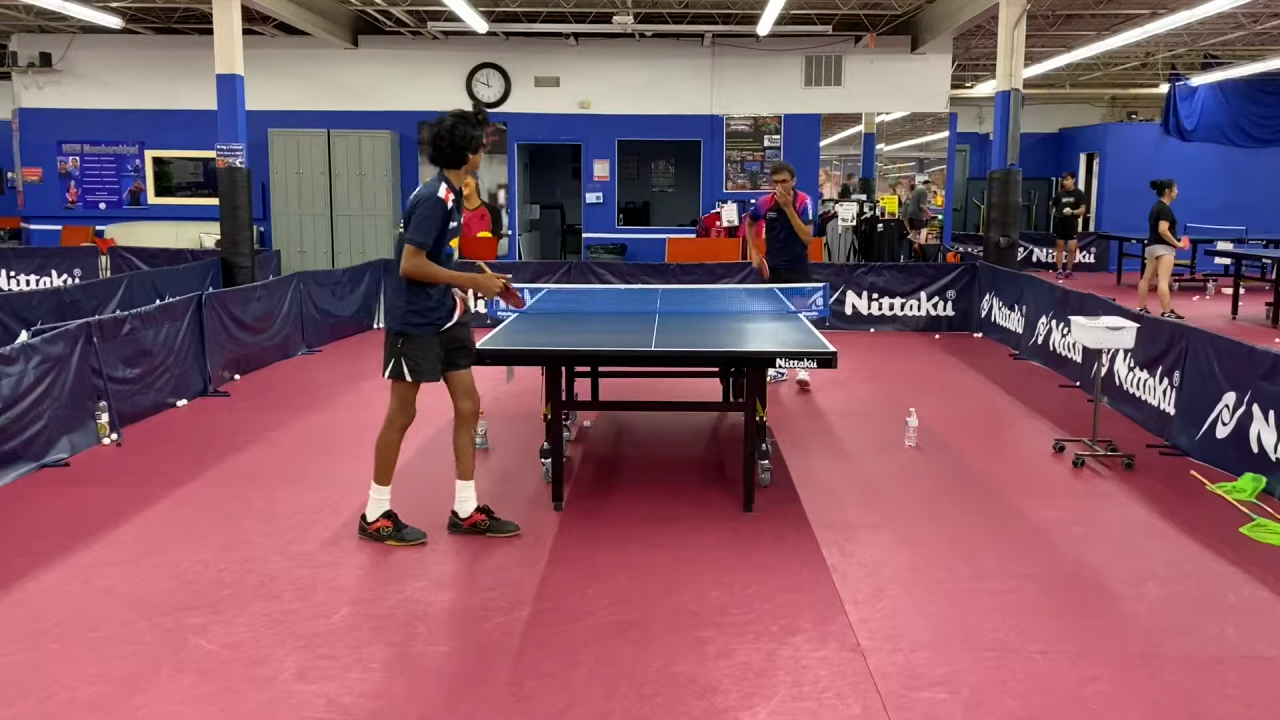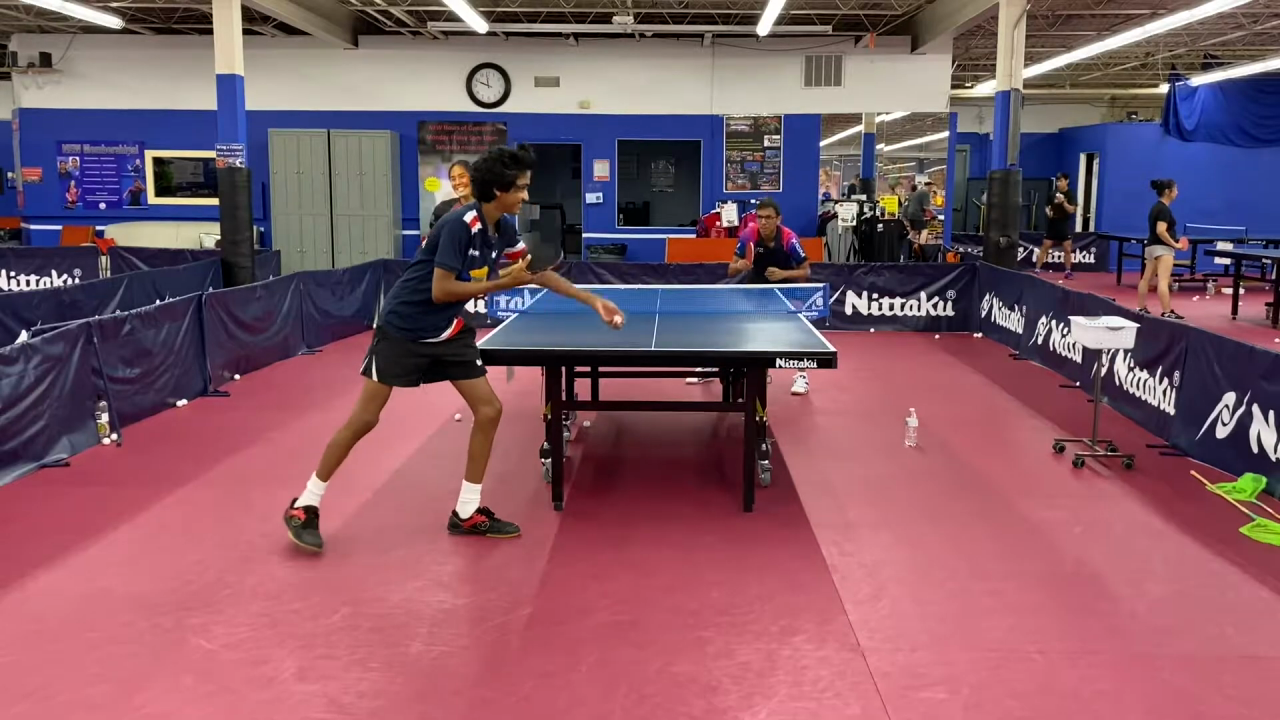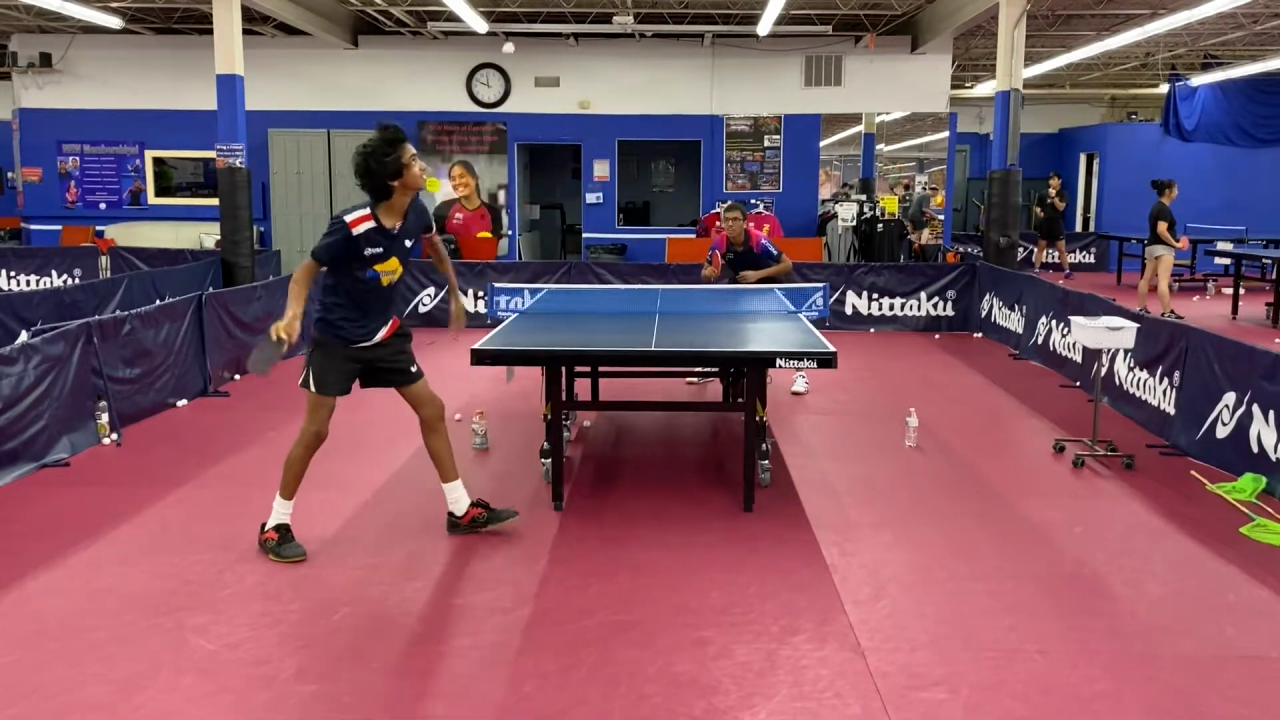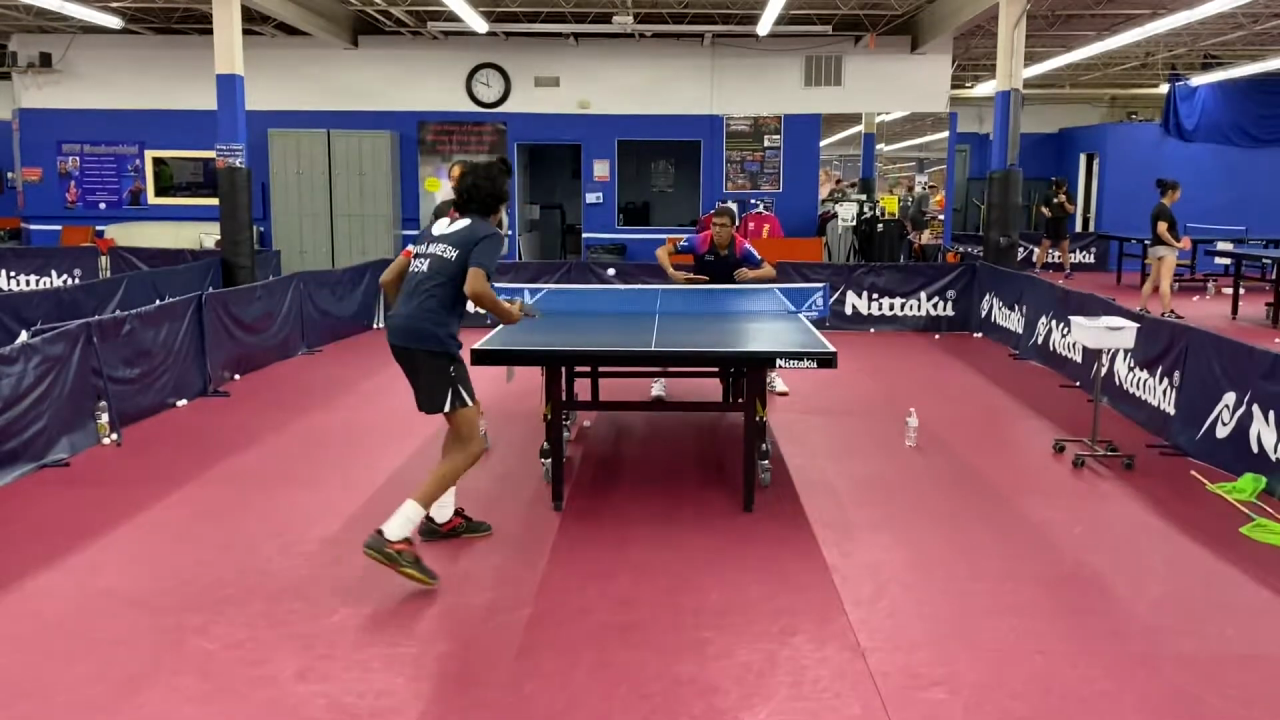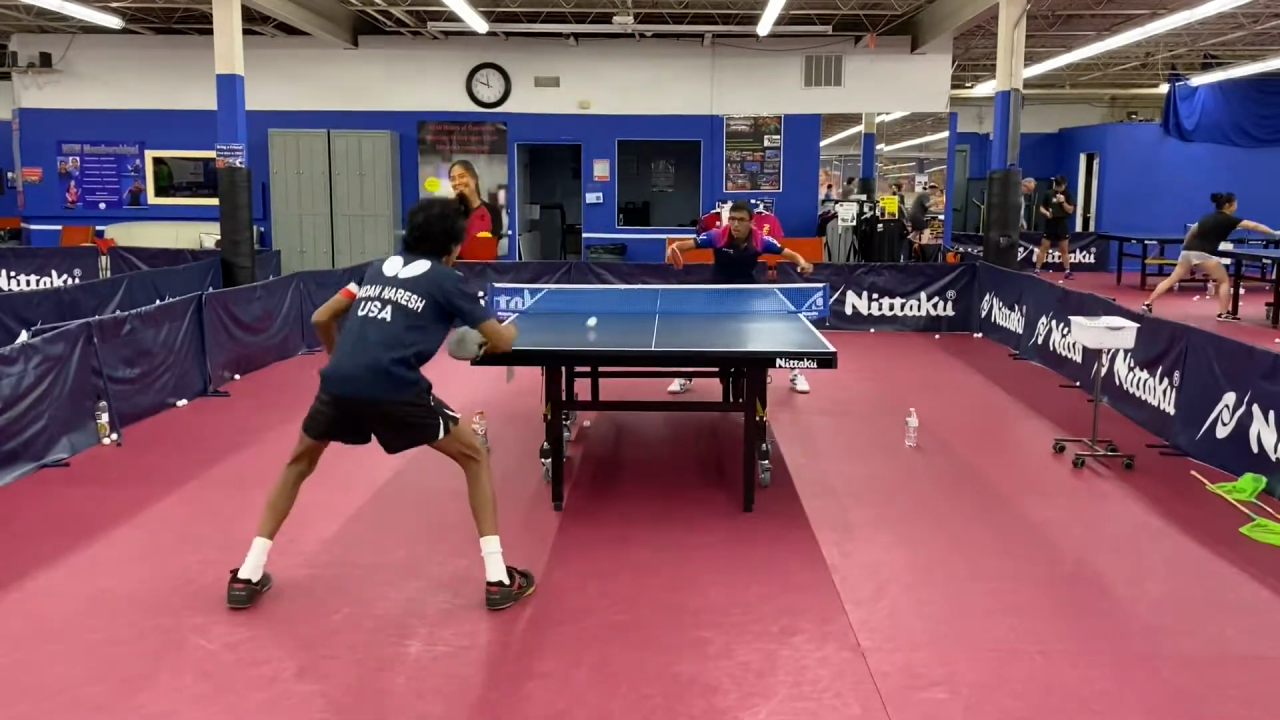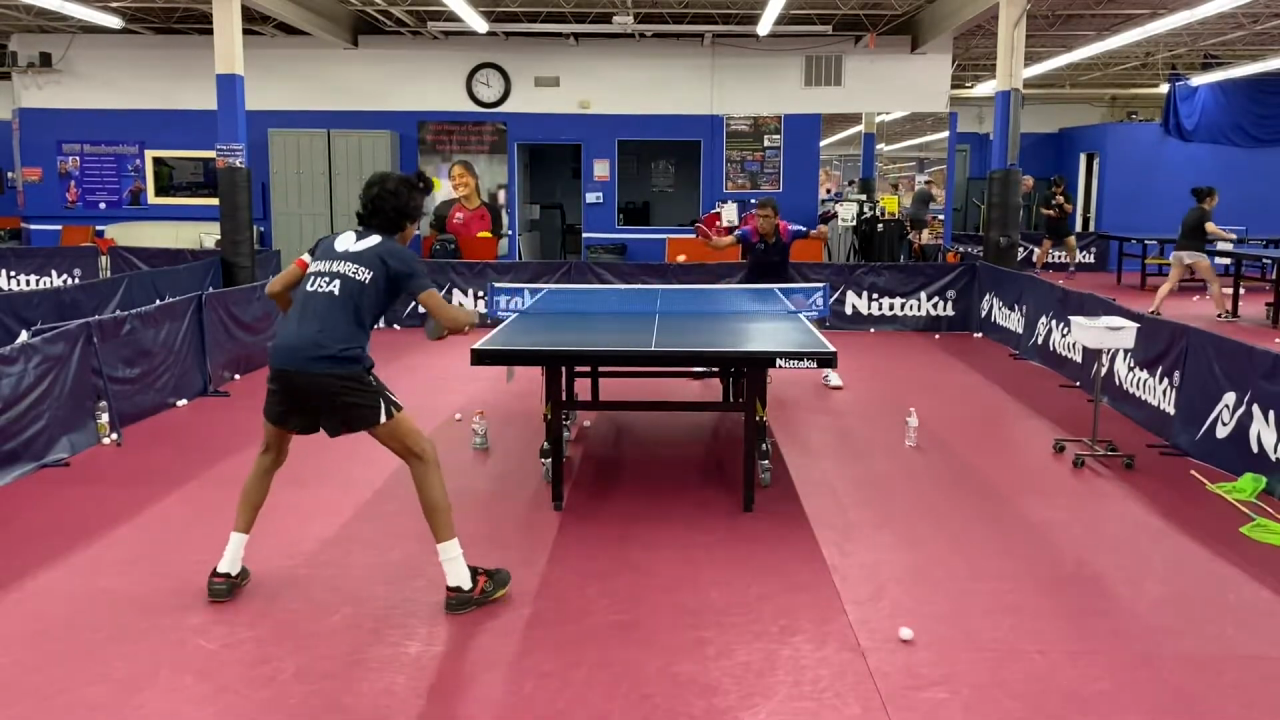
dt=0.7s
person 1, frame 1
left shoulder: (449, 194)
right shoulder: (433, 199)
right elbow: (410, 265)
left wrist: (468, 286)
right wrist: (471, 281)
left hip: (445, 319)
right hip: (415, 323)
left knee: (468, 406)
right knee: (402, 415)
left ankle: (466, 510)
right ankle: (375, 515)
person 1, frame 2
left shoulder: (501, 228)
right shoulder: (459, 226)
left elbow: (538, 272)
right elbow: (440, 291)
left wrist: (591, 299)
right wrist: (499, 284)
left hip: (449, 333)
right hip: (404, 330)
left knee: (489, 411)
right knee: (364, 419)
left ankle: (467, 512)
right ankle: (306, 506)
person 1, frame 3
left shoulder: (416, 213)
right shoulder: (350, 227)
left elbow: (435, 247)
right elbow: (306, 271)
left wrist: (455, 295)
right wrist: (292, 315)
left hip: (385, 332)
right hip: (335, 338)
left knee: (432, 411)
right knee: (314, 432)
left ankle: (462, 510)
right ankle: (275, 524)
person 1, frame 4
left shoulder: (436, 228)
right shoulder: (487, 235)
left elbow: (388, 279)
right elbow: (474, 289)
right wrist: (506, 312)
left hip: (401, 333)
right hip: (431, 339)
left knee: (463, 417)
right knee: (471, 444)
left ankle: (441, 516)
right ankle: (393, 535)
person 1, frame 5
left shoulder: (376, 270)
right shoulder: (447, 281)
left elbow: (320, 319)
right elbow: (502, 343)
right wrist: (510, 330)
left hip: (339, 380)
right hip: (394, 388)
left knee: (299, 462)
right knee: (474, 457)
left ankle: (249, 575)
right ankle: (497, 576)
person 1, frame 6
left shoulder: (330, 243)
right shoulder: (397, 256)
left elbow: (275, 290)
right elbow: (450, 321)
right wrist: (470, 316)
left hip: (283, 361)
right hip: (338, 368)
left knee: (270, 454)
right knee: (422, 455)
left ankle: (228, 569)
right ankle: (460, 581)
person 2, frame 1
left shoulder: (804, 202)
right shoulder: (764, 203)
left elbow: (807, 237)
right elbow: (748, 223)
left wrist: (788, 208)
right wrist: (753, 252)
left hip: (797, 269)
right hip: (772, 268)
left ankle: (803, 367)
right ankle: (779, 366)
person 2, frame 2
left shoulder: (789, 239)
right shoulder: (748, 235)
left elbow: (806, 272)
right elbow: (732, 267)
left wrist: (782, 274)
right wrist: (739, 266)
left hip: (783, 284)
right hip: (754, 283)
left ankle: (801, 375)
right ankle: (711, 366)
person 2, frame 3
left shoulder: (759, 240)
right shoulder: (719, 243)
left elbow: (787, 265)
right elbow: (704, 274)
left wrist: (758, 274)
right wrist: (710, 273)
left hip: (768, 285)
right hip: (739, 285)
left ankle: (800, 374)
right ankle: (711, 366)
person 2, frame 4
left shoulder: (742, 247)
right shoulder: (699, 242)
left elbow: (771, 273)
right elbow: (662, 251)
left wrist: (752, 274)
right wrist: (671, 272)
left ankle: (769, 377)
right ankle: (660, 380)
person 2, frame 5
left shoulder: (760, 240)
right shoulder: (717, 236)
left elbow: (790, 255)
right elbow: (683, 245)
left wrist: (803, 263)
right wrist: (672, 249)
left ankle: (794, 373)
right ankle: (685, 376)
person 2, frame 6
left shoulder: (788, 230)
right shoulder: (748, 232)
left elbow: (820, 236)
right elbow: (721, 242)
left wrist: (821, 232)
right wrist: (711, 239)
left hip: (782, 286)
left ankle: (827, 370)
